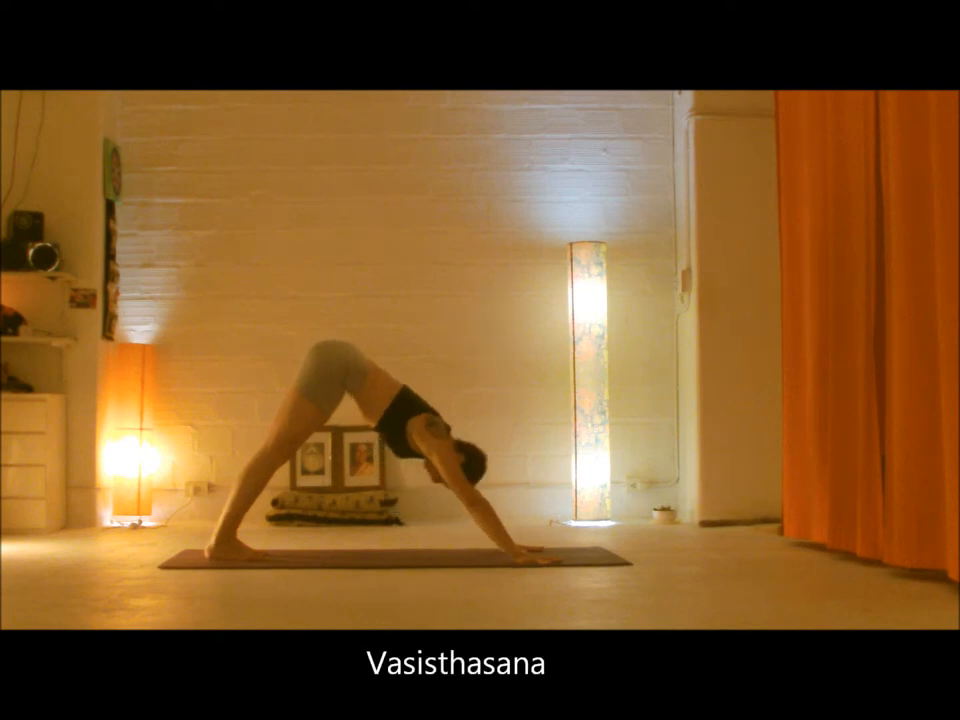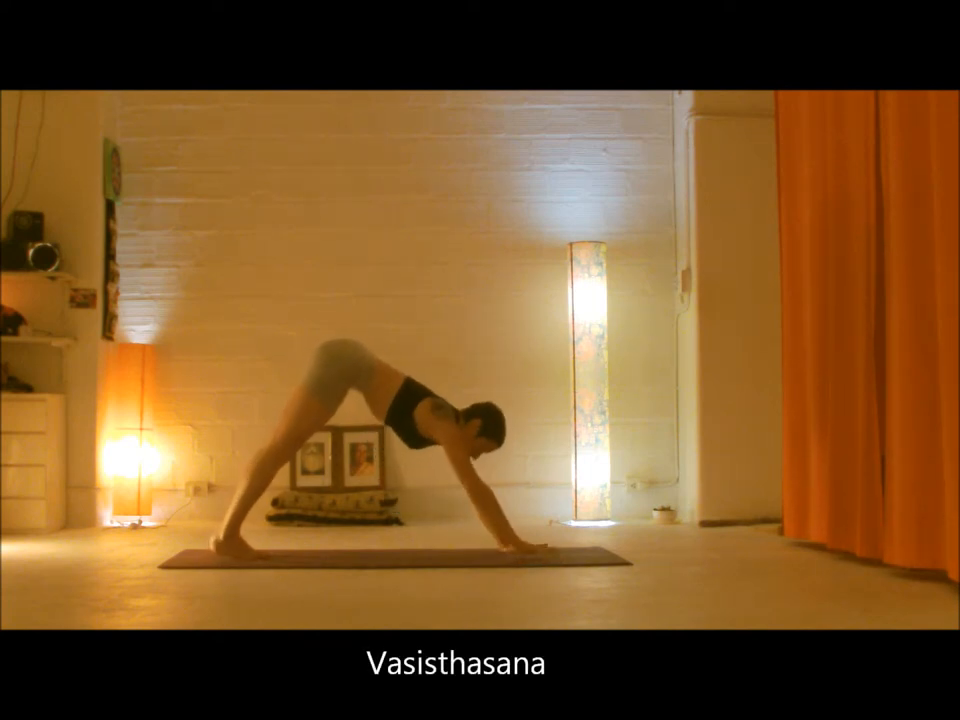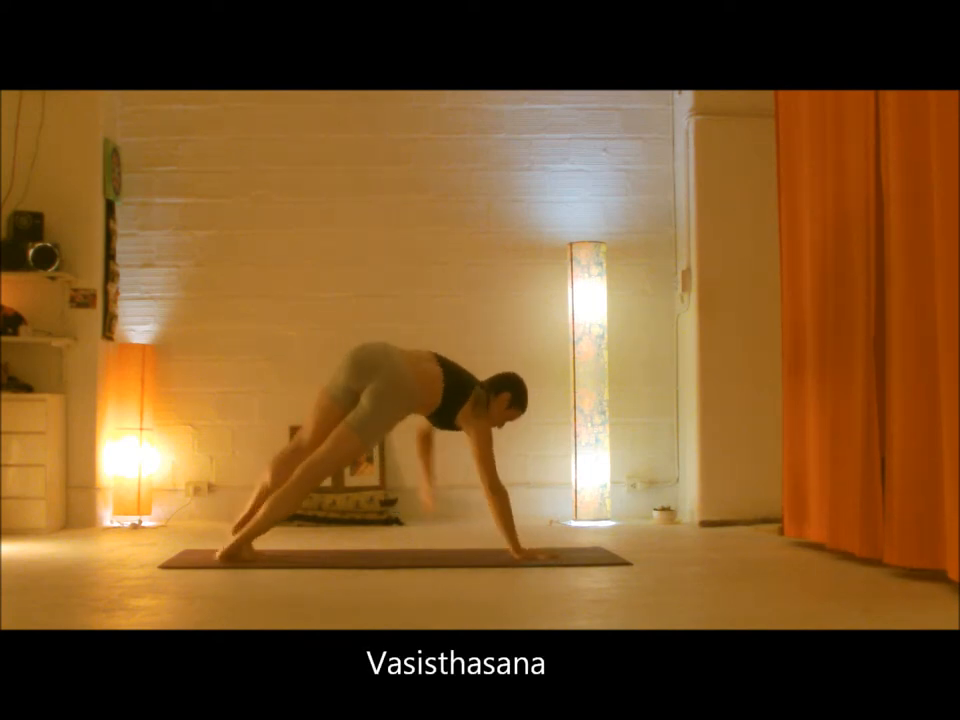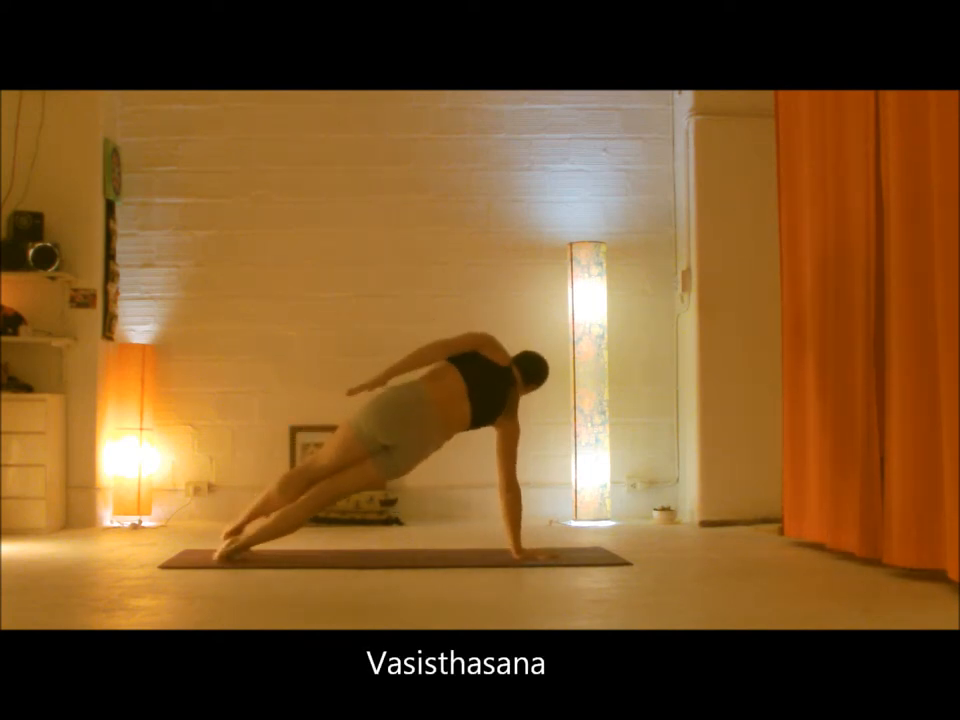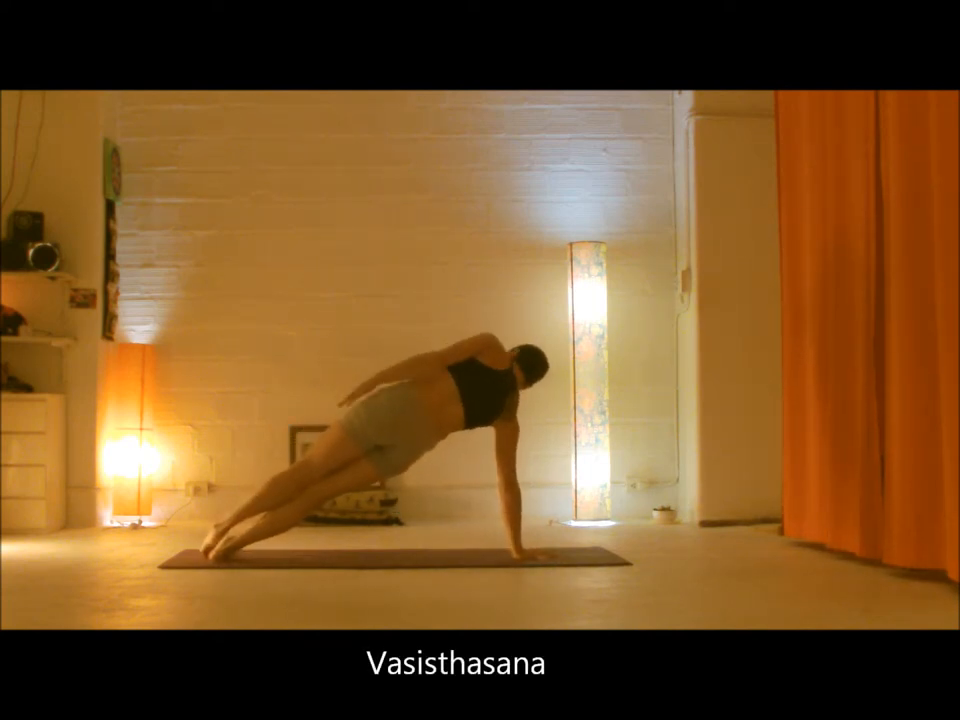
dt=1s
person 1, frame 1
left shoulder: (434, 438)
right shoulder: (432, 438)
left elbow: (472, 499)
right elbow: (471, 498)
left wrist: (510, 544)
right wrist: (515, 551)
left hip: (338, 368)
right hip: (334, 363)
left knee: (281, 448)
right knee: (277, 448)
left ankle: (226, 537)
right ankle: (220, 540)
person 1, frame 2
left shoulder: (451, 426)
right shoulder: (446, 426)
left elbow: (475, 490)
right elbow: (476, 488)
left wrist: (501, 539)
right wrist: (516, 543)
left hip: (342, 363)
right hip: (342, 362)
left knee: (282, 443)
right knee: (283, 446)
left ankle: (230, 533)
right ankle: (226, 535)
person 1, frame 3
left shoulder: (458, 383)
right shoulder: (478, 415)
left elbow: (424, 430)
right elbow: (493, 487)
left wrist: (427, 478)
right wrist: (517, 548)
left hip: (366, 356)
right hip: (390, 389)
left knee: (303, 447)
right knee: (311, 471)
left ankle: (242, 525)
right ankle: (237, 543)
person 1, frame 4
left shoulder: (490, 346)
right shoulder: (508, 418)
left elbow: (441, 347)
right elbow: (509, 484)
left wrist: (380, 377)
right wrist: (517, 547)
left hip: (400, 406)
right hip: (417, 445)
left knee: (311, 472)
right knee: (321, 493)
left ankle: (239, 524)
right ankle: (241, 541)
person 1, frame 5
left shoulder: (492, 347)
right shoulder: (507, 418)
left elbow: (436, 359)
right elbow: (508, 483)
left wrist: (371, 382)
right wrist: (518, 547)
left hip: (393, 407)
right hip: (409, 446)
left knee: (304, 473)
right knee: (316, 493)
left ankle: (225, 525)
right ankle: (233, 542)
